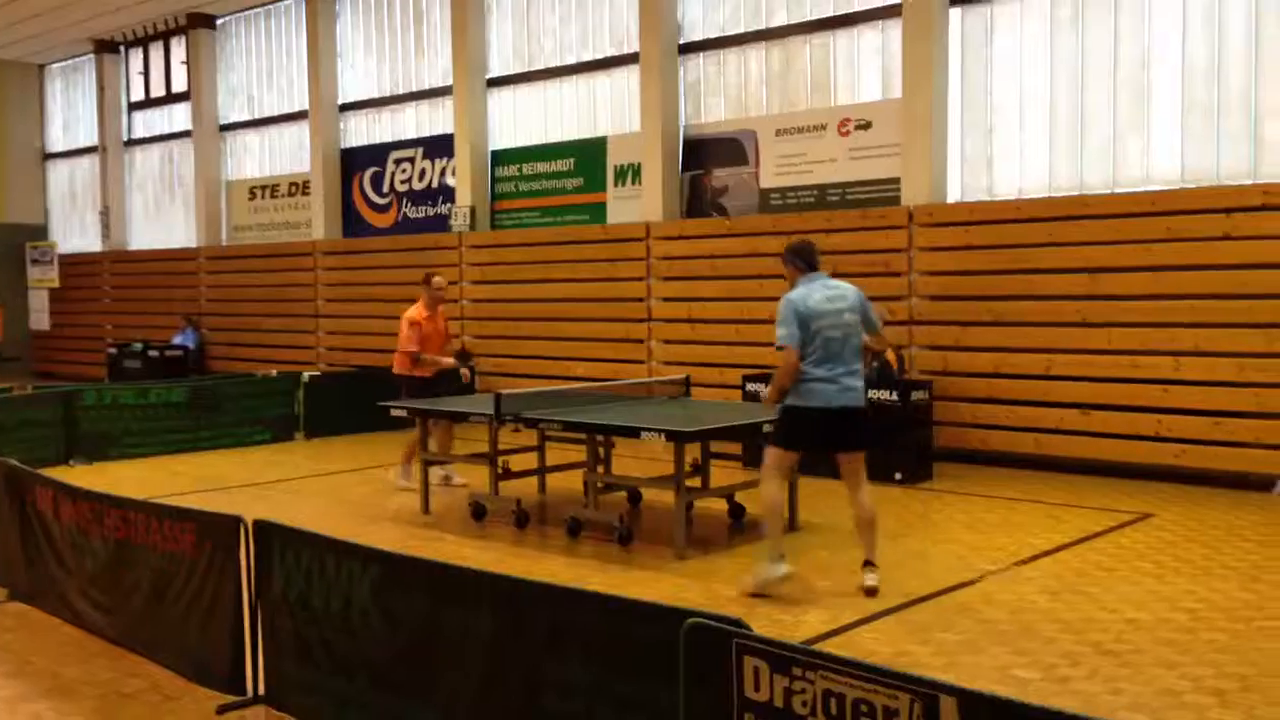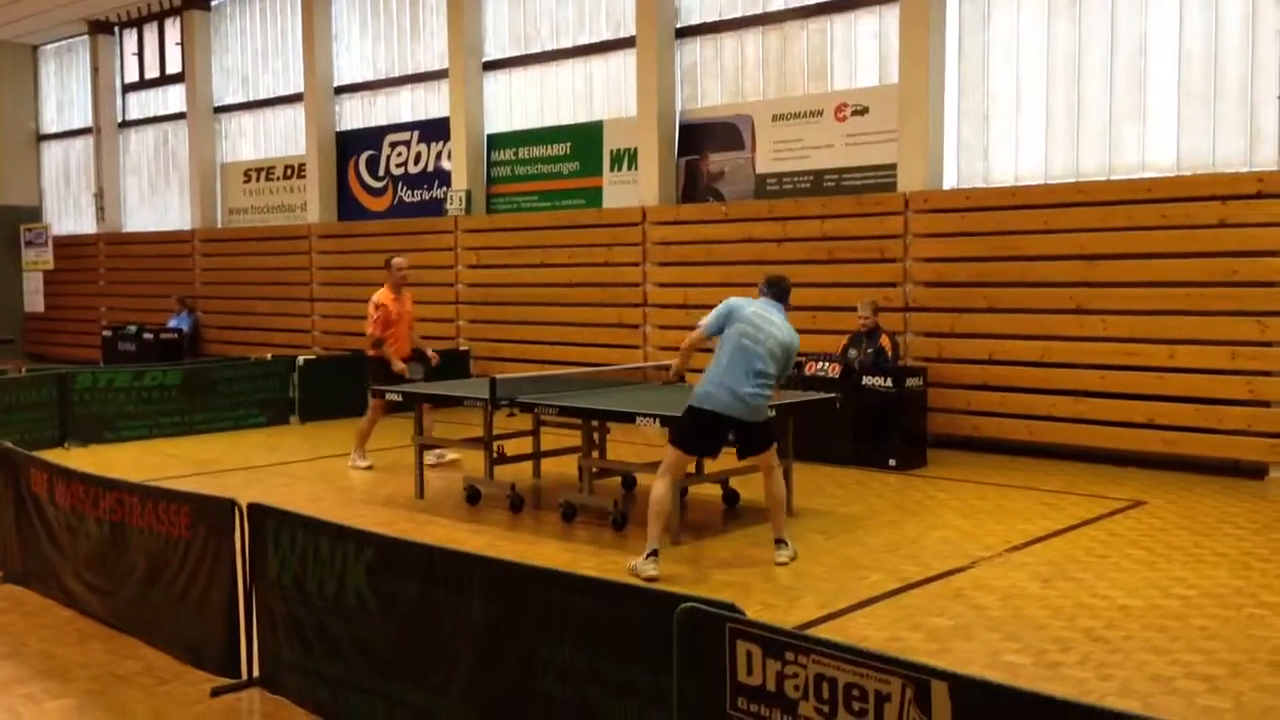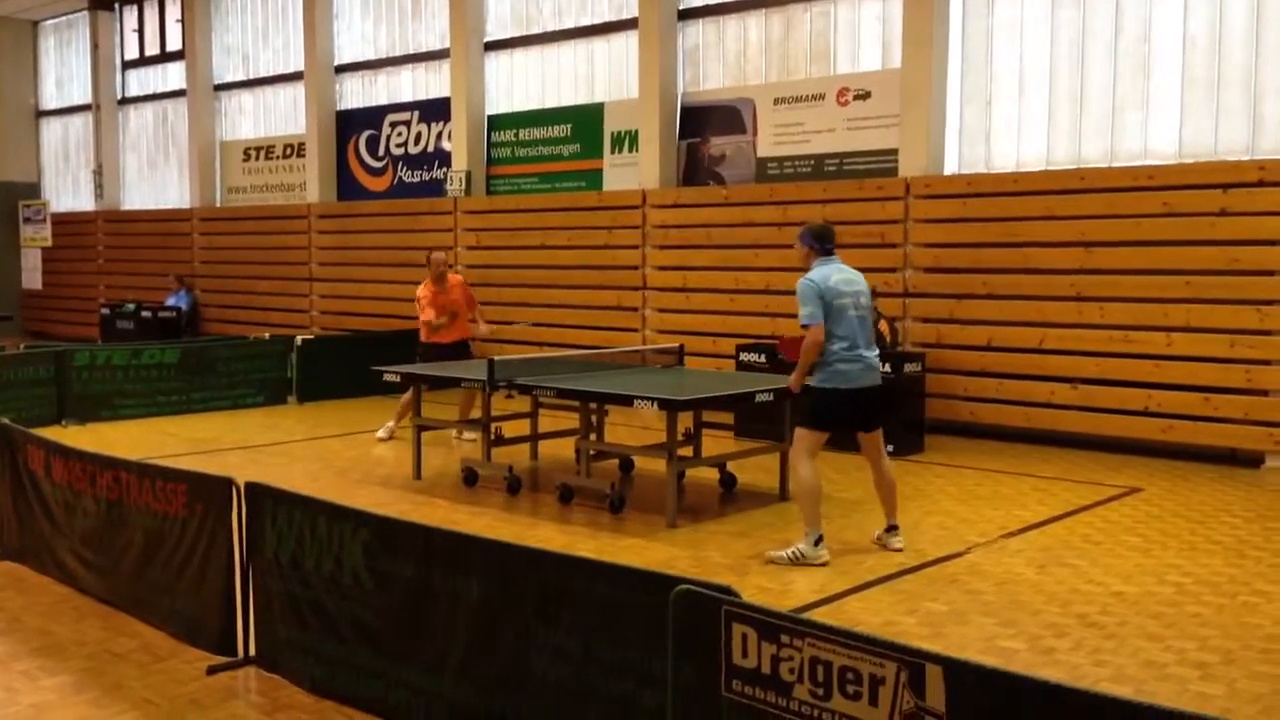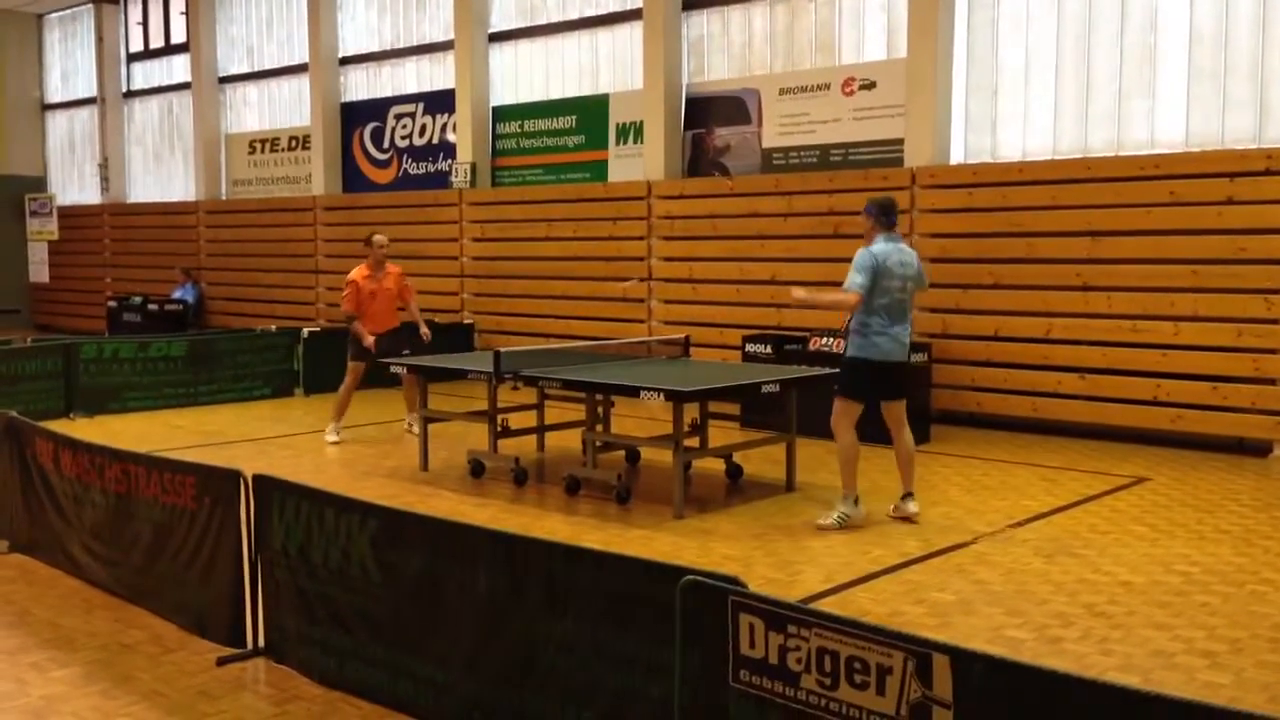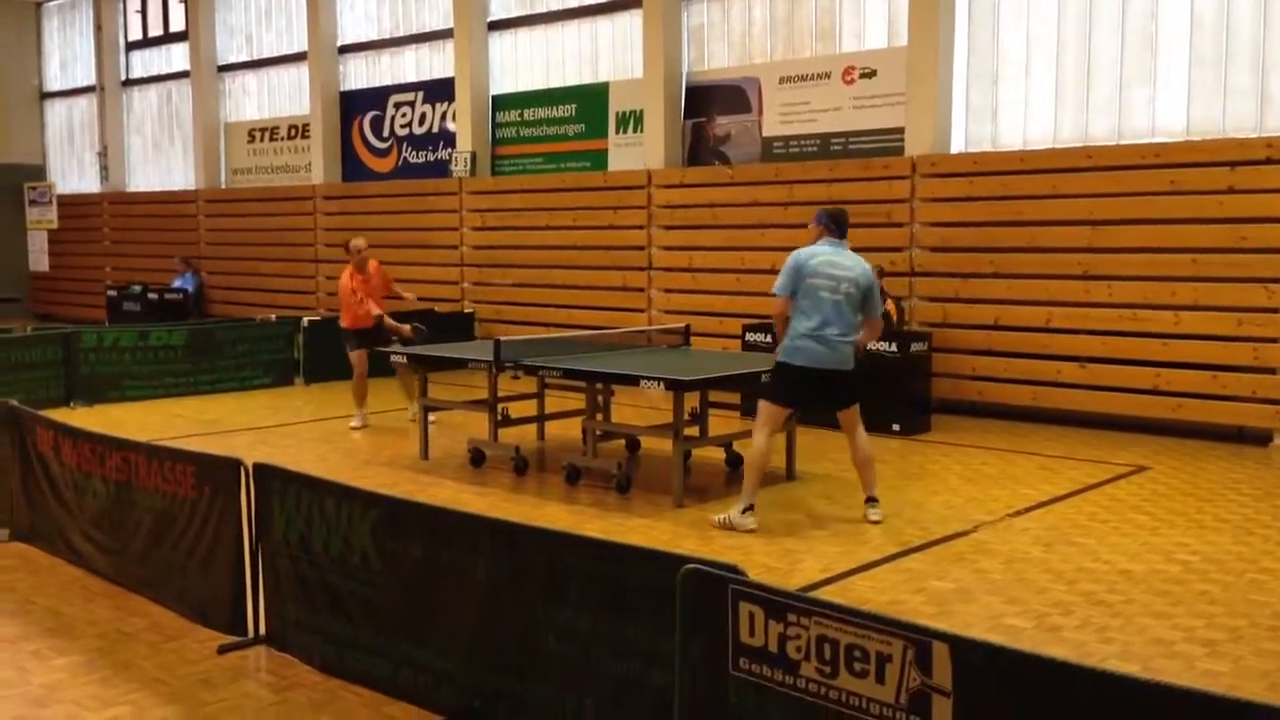
dt=1s
person 1, frame 1
left shoulder: (793, 302)
right shoulder: (852, 293)
left elbow: (790, 362)
right elbow: (879, 337)
left wrist: (774, 392)
left hip: (809, 402)
right hip: (851, 401)
left knee: (773, 475)
right knee: (857, 484)
left ankle: (774, 560)
right ankle: (870, 568)
person 1, frame 2
left shoulder: (736, 306)
right shoulder: (790, 336)
left elbow: (693, 341)
left wrist: (680, 364)
left hip: (710, 403)
right hip: (752, 410)
left knee: (667, 475)
right knee: (772, 469)
left ankle: (649, 557)
right ankle: (782, 545)
person 1, frame 3
left shoulder: (811, 282)
right shoulder: (857, 278)
left elbow: (816, 338)
left wrist: (798, 374)
left hip: (832, 381)
right hip: (869, 379)
left knee: (801, 456)
right knee: (877, 456)
left ankle: (813, 543)
right ankle: (892, 531)
person 1, frame 4
left shoulder: (869, 255)
right shoulder: (912, 257)
left elbow: (851, 301)
left wrist: (809, 297)
left hip: (866, 352)
right hip: (897, 353)
left knee: (842, 424)
right knee: (899, 426)
left ankle: (850, 504)
right ankle: (908, 498)
person 1, frame 5
left shoulder: (801, 258)
right shoulder: (864, 269)
left elbow: (780, 309)
right elbow: (876, 325)
left wrist: (786, 337)
right wrist: (860, 338)
left hip: (797, 359)
right hip: (840, 363)
left knee: (763, 429)
right knee: (855, 430)
left ankle: (745, 510)
right ankle: (872, 503)
person 2, frame 1
left shoulder: (440, 314)
right shoulder: (413, 317)
left elbow: (445, 344)
right elbow: (411, 355)
left wrist: (458, 367)
right wrist: (442, 362)
left hip: (431, 376)
right hip: (410, 376)
left knee: (445, 421)
right knee: (425, 426)
left ankle: (442, 471)
right ankle: (404, 472)
person 2, frame 2
left shoulder: (406, 297)
right shoulder: (379, 301)
right elbow: (375, 338)
left wrist: (426, 350)
right wrist: (393, 361)
left hip: (406, 359)
right hip: (382, 362)
right knee: (376, 410)
left ankle: (433, 452)
right ankle: (357, 454)
person 2, frame 3
left shoulder: (459, 282)
right shoulder: (423, 293)
left elbow: (472, 305)
right elbow: (431, 325)
left wrist: (480, 323)
right wrist: (446, 321)
left hip: (459, 343)
right hip: (433, 346)
left ankle: (460, 429)
right ankle: (392, 424)
person 2, frame 4
left shoulder: (396, 273)
right shoulder: (355, 278)
left elbow: (409, 300)
right elbow: (350, 314)
left wrist: (421, 324)
right wrist: (364, 336)
left hip: (390, 332)
right hip: (363, 335)
left knee: (410, 375)
right knee: (351, 381)
left ankle: (412, 420)
right ankle: (334, 427)
person 2, frame 5
left shoulder: (375, 266)
right shoulder: (349, 284)
left elbow: (388, 286)
right elbow: (374, 315)
left wrist: (404, 295)
right wrist: (401, 329)
left hip: (377, 325)
right hip: (354, 329)
left knee: (402, 363)
right knee: (360, 370)
left ankle: (415, 409)
right ankle: (360, 414)
